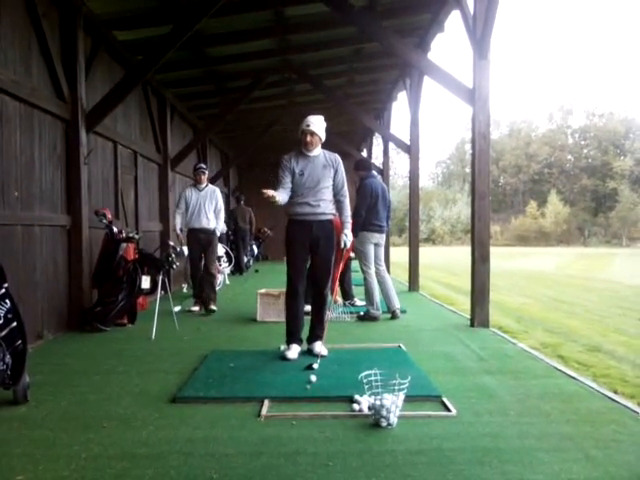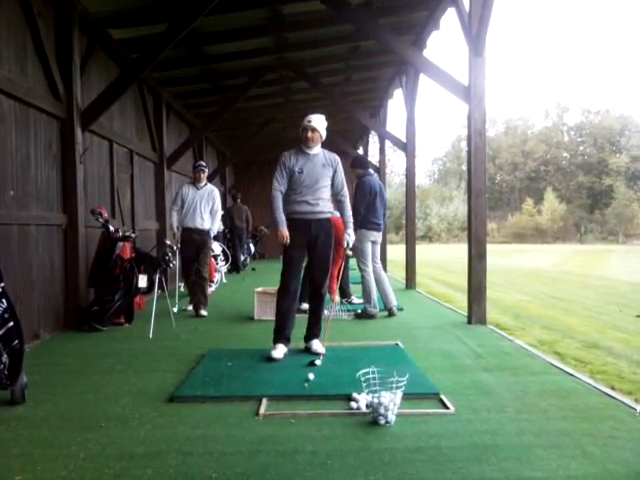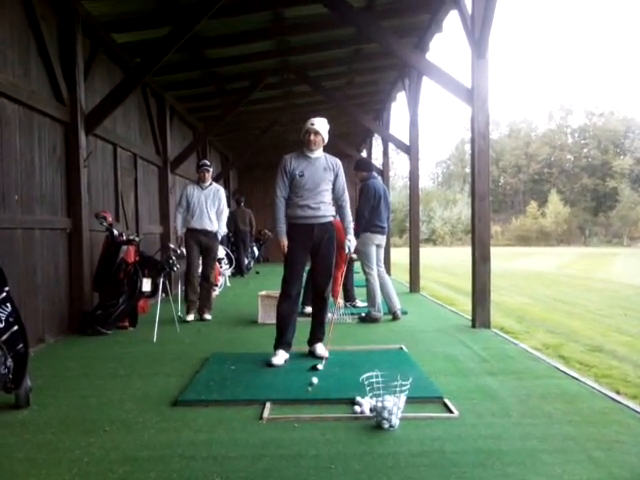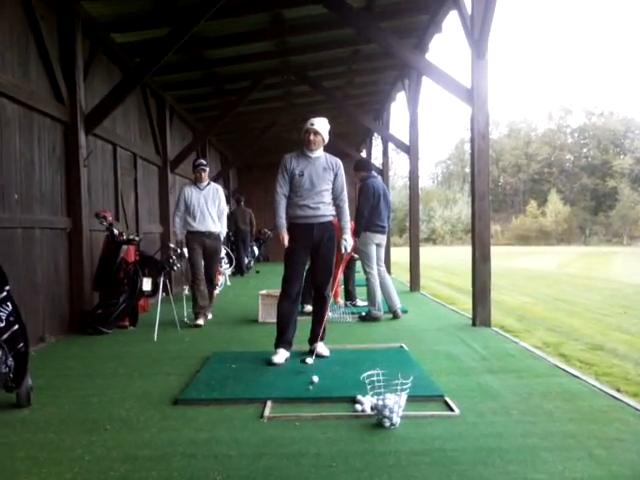
dt=0.3s
person 1, frame 1
left shoulder: (334, 160)
right shoulder: (289, 160)
left elbow: (342, 195)
right elbow: (286, 190)
left wrist: (347, 226)
right wrist: (277, 195)
left hip: (325, 226)
right hip: (298, 226)
left knee: (321, 285)
right knee: (295, 285)
left ankle: (316, 338)
right ankle: (293, 341)
person 1, frame 2
left shoulder: (332, 160)
right shoulder: (288, 158)
left elbow: (341, 194)
right elbow: (277, 190)
left wrist: (349, 226)
right wrist: (280, 224)
left hip: (323, 225)
right hip: (295, 225)
left knee: (319, 284)
right knee: (289, 283)
left ankle: (313, 337)
right ankle: (281, 340)
person 1, frame 3
left shoulder: (334, 164)
right shoulder: (289, 162)
left elbow: (342, 199)
right elbow: (280, 198)
left wrist: (349, 232)
right wrist: (281, 233)
left hip: (325, 229)
right hip: (298, 229)
left knee: (322, 288)
right knee: (290, 288)
left ankle: (316, 341)
right ankle: (282, 346)
person 1, frame 4
left shoulder: (334, 164)
right shoulder: (290, 161)
left elbow: (341, 200)
right elbow: (281, 195)
left wrist: (346, 232)
right wrist: (281, 227)
left hip: (325, 229)
right hip: (298, 229)
left knee: (322, 287)
right knee: (291, 287)
left ankle: (317, 340)
right ankle: (283, 345)
person 2, frame 1
left shoulder: (365, 185)
right shoulder: (382, 185)
left elbow: (359, 212)
right elbow: (388, 210)
left wrist: (354, 233)
left hip: (366, 233)
right hip: (380, 233)
left knee: (368, 272)
right knee: (381, 269)
left ankle: (374, 311)
right ankle: (394, 307)
person 2, frame 2
left shoulder: (363, 182)
right shoulder: (378, 183)
left elbow: (358, 210)
right elbow: (383, 208)
left wrist: (352, 231)
left hip: (364, 231)
right hip: (377, 230)
left knee: (366, 270)
right knee: (377, 267)
left ankle: (371, 309)
right ankle: (391, 305)
person 2, frame 3
left shoulder: (368, 185)
right shoulder: (381, 185)
left elbow: (362, 213)
right elbow: (387, 211)
left wrist: (357, 235)
left hip: (368, 234)
right hip: (381, 234)
left knee: (371, 273)
right knee: (380, 271)
left ankle: (375, 313)
right ankle: (395, 308)
person 2, frame 4
left shoulder: (367, 185)
right shoulder: (381, 184)
left elbow: (362, 212)
right elbow: (387, 210)
left wrist: (357, 234)
left hip: (368, 233)
right hip: (381, 233)
left knee: (371, 272)
right knee: (381, 270)
left ankle: (375, 311)
right ankle: (396, 307)
person 3, frame 1
left shoulder: (215, 191)
right shoulder: (187, 192)
left elbow: (220, 213)
right elbow: (179, 212)
left wrist: (218, 231)
right wrist: (179, 231)
left hip: (210, 233)
right hip: (193, 233)
left knee: (210, 268)
right knee: (195, 269)
left ankle: (210, 302)
right ankle: (198, 300)
person 3, frame 2
left shoulder: (213, 191)
right shoulder: (184, 189)
left elbow: (216, 214)
right elbow: (175, 209)
left wrist: (211, 233)
right wrist: (175, 229)
left hip: (204, 234)
right hip: (187, 233)
left knee: (202, 270)
right knee: (188, 269)
left ankle: (200, 305)
right ankle: (194, 298)
person 3, frame 3
left shoulder: (218, 190)
right shoulder: (189, 189)
left elbow: (223, 214)
right elbow: (180, 211)
left wrist: (219, 234)
right wrist: (179, 232)
left hip: (211, 235)
right hip: (192, 234)
left knee: (208, 274)
right knee: (192, 271)
left ankle: (205, 309)
right ankle: (191, 309)
person 3, frame 4
left shoulder: (217, 190)
right shoulder: (186, 190)
left elbow: (223, 214)
right elbow: (178, 214)
left wrist: (221, 235)
right wrist: (179, 235)
left hip: (213, 237)
right hip: (194, 236)
left knee: (211, 275)
right knee: (197, 274)
left ankle: (206, 307)
right ankle: (200, 313)
